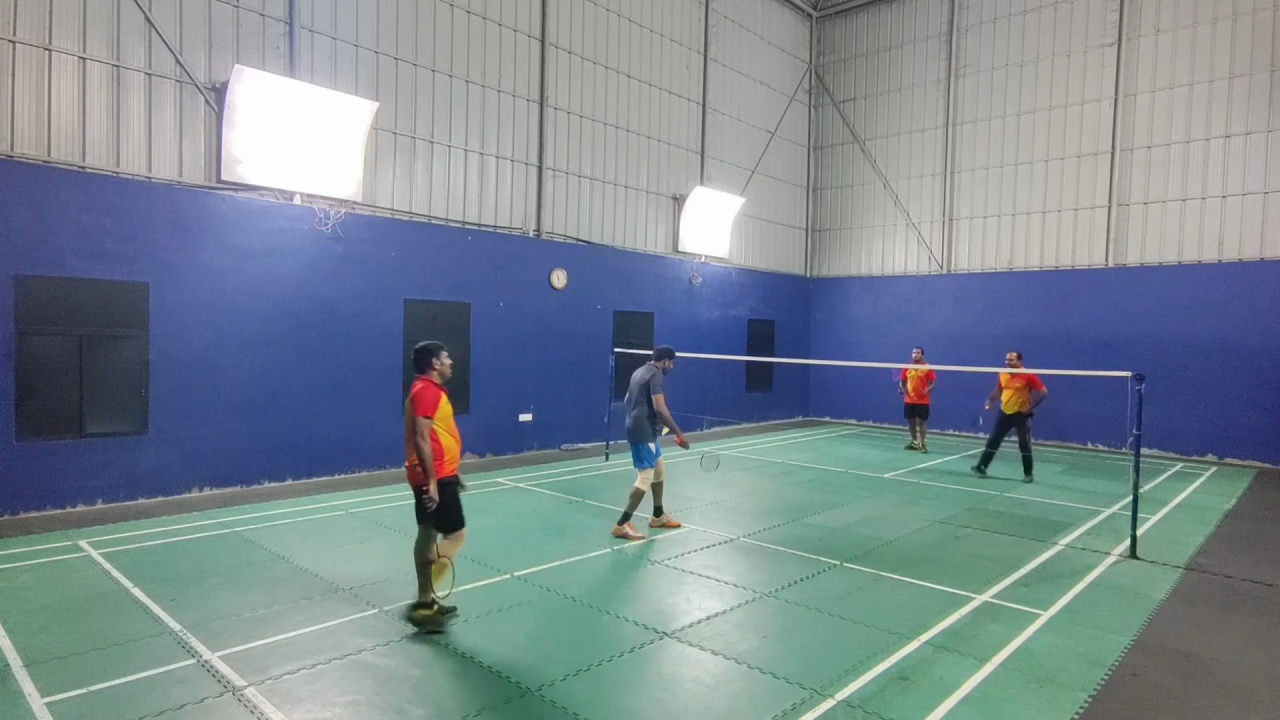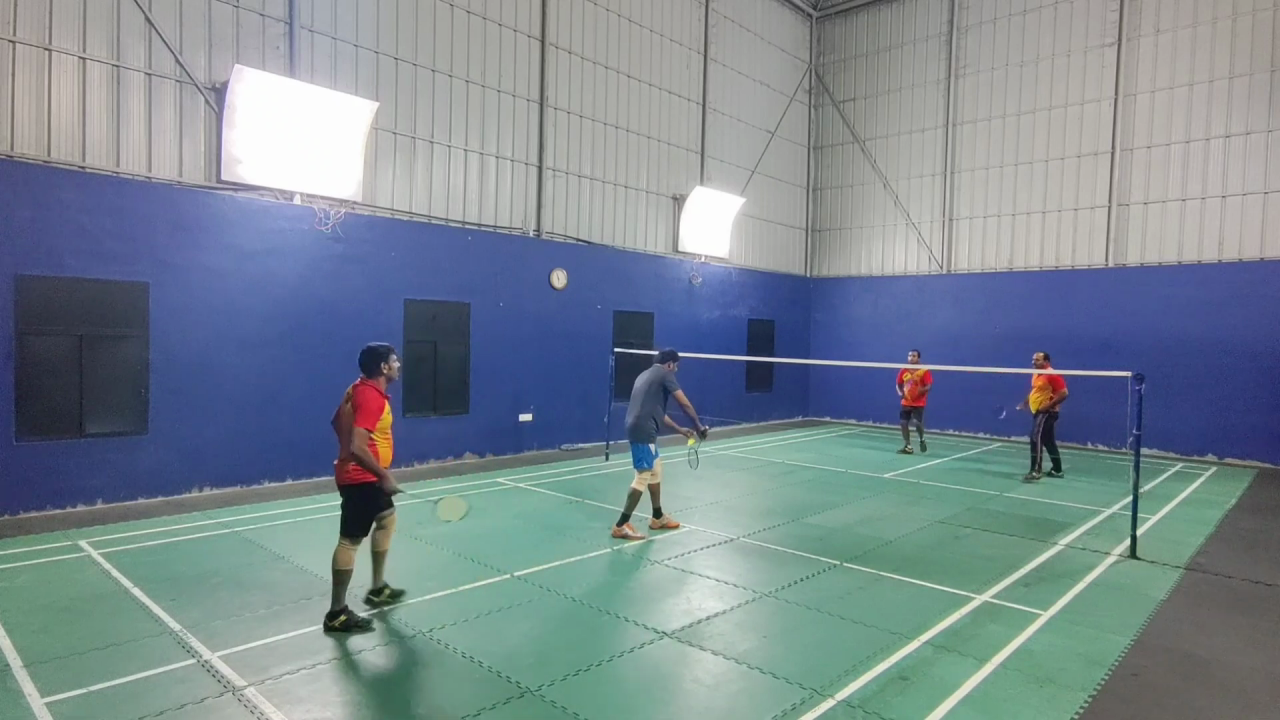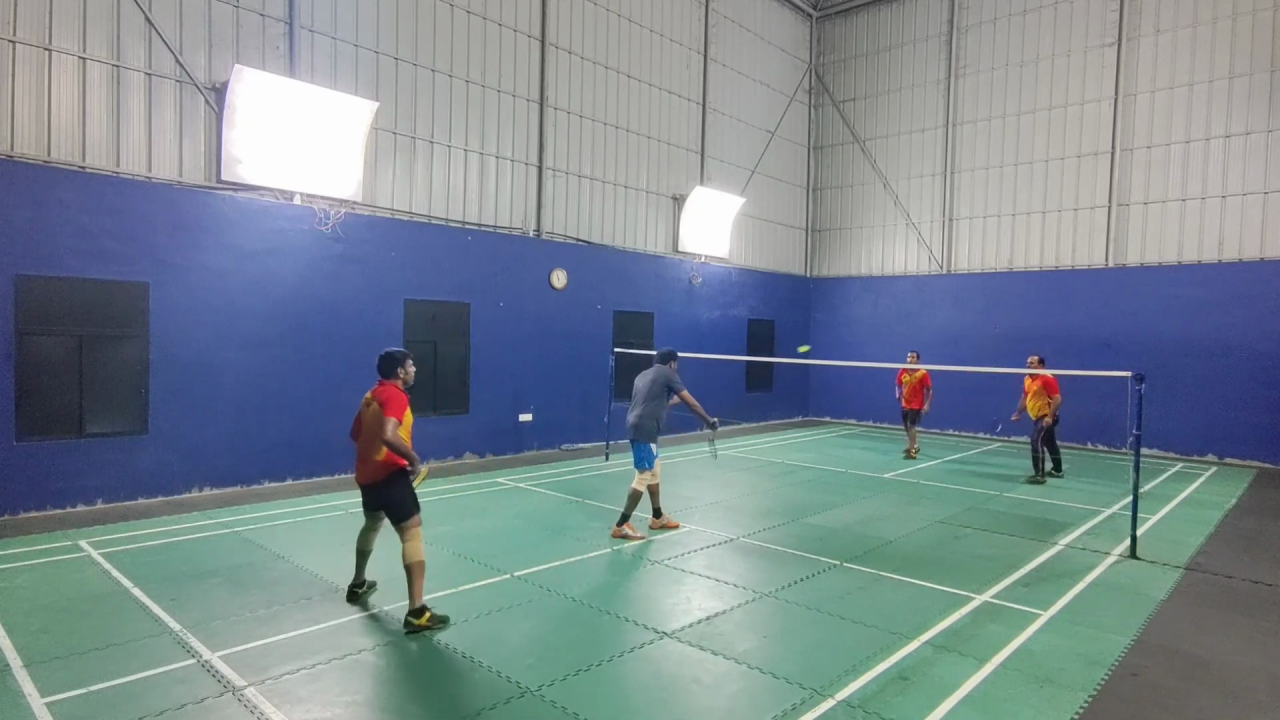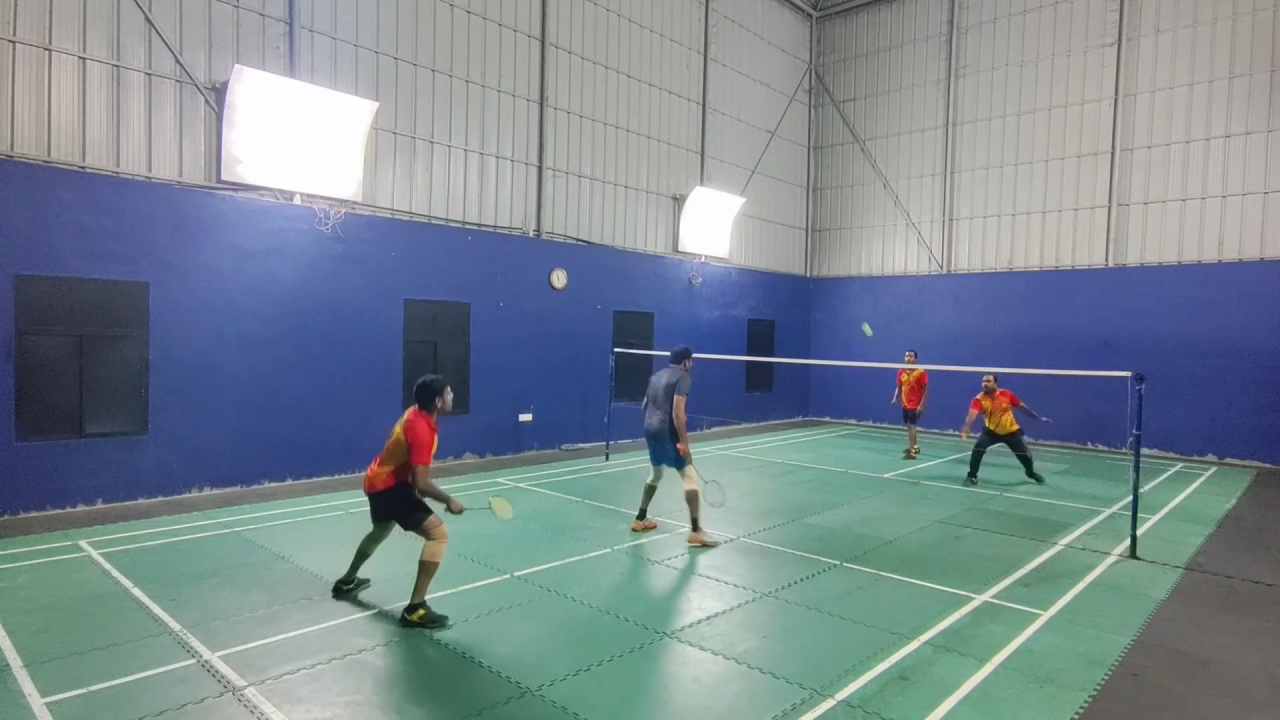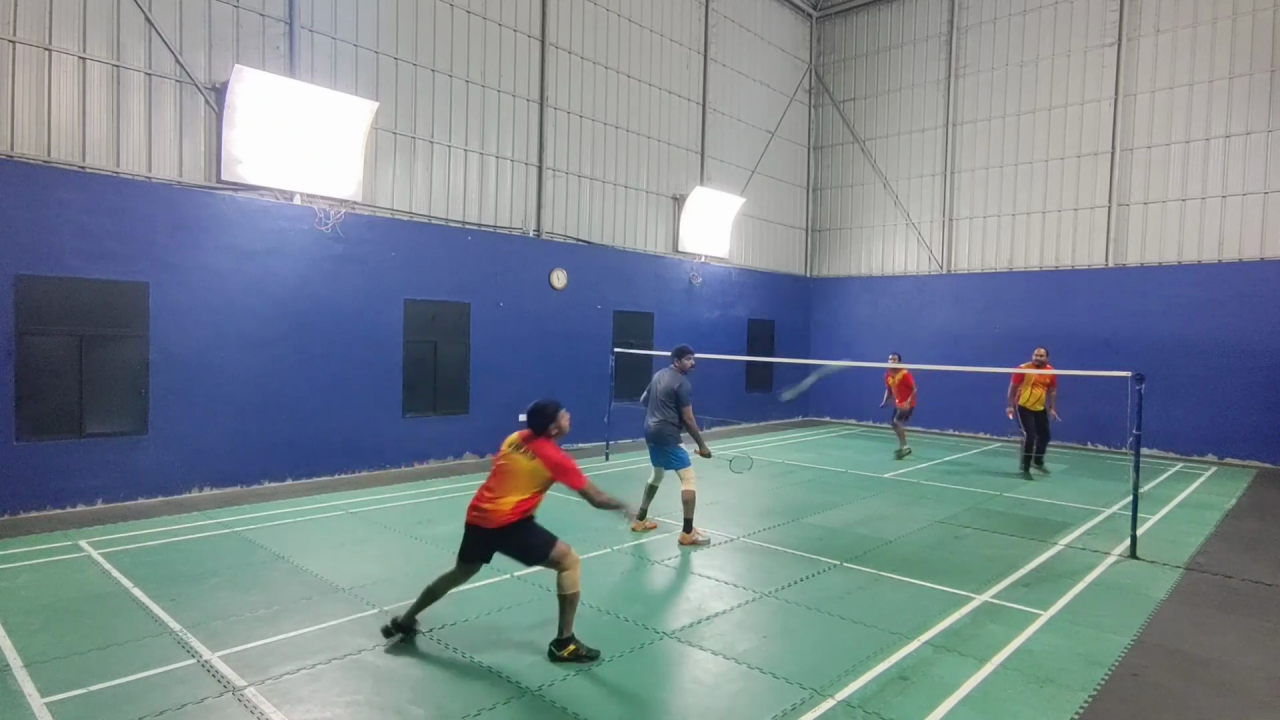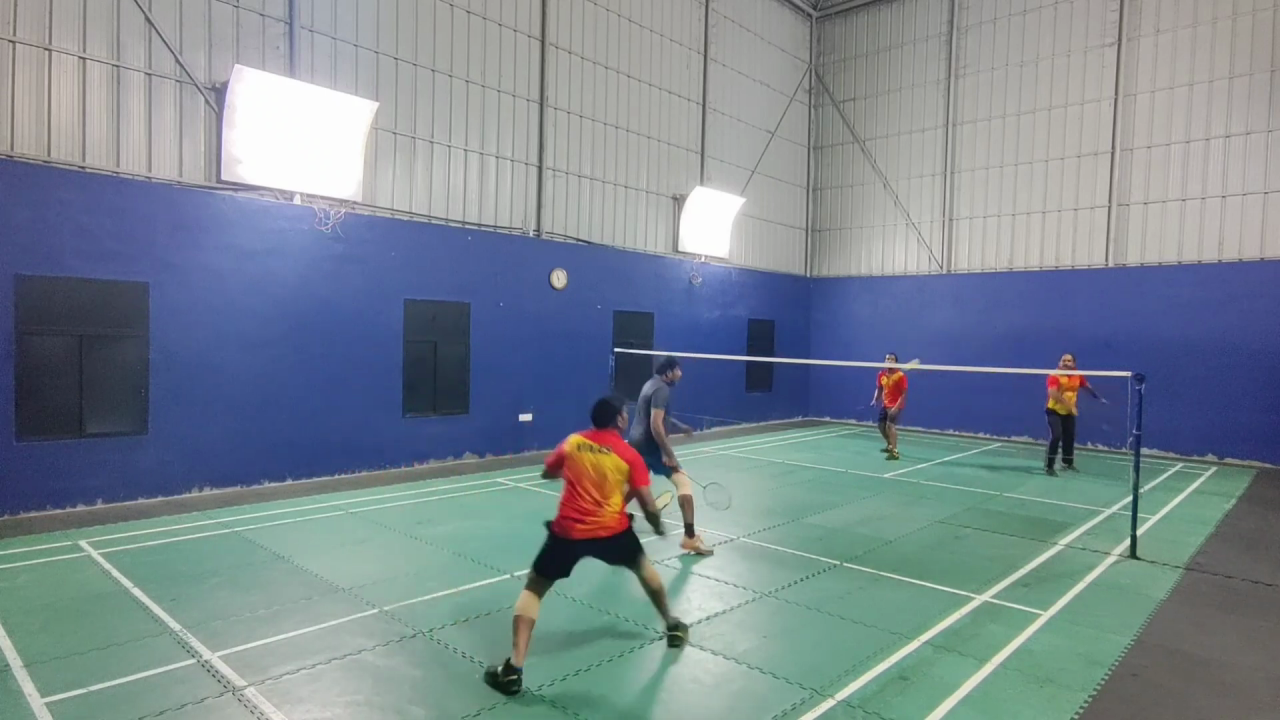
dt=0.7s
person 1, frame 1
left shoulder: (428, 390)
right shoulder: (427, 391)
right elbow: (421, 440)
left wrist: (452, 472)
right wrist: (433, 481)
left hip: (433, 476)
right hip: (436, 478)
left knee: (428, 535)
right knee: (454, 535)
left ankle: (426, 602)
right ankle: (423, 606)
person 1, frame 2
left shoulder: (359, 390)
right shoulder: (372, 399)
left elbow: (337, 422)
right elbow: (357, 448)
right wrist: (385, 477)
left hip: (363, 476)
right hip: (362, 479)
left knee: (387, 518)
right knee: (350, 540)
left ankle: (379, 590)
right ankle: (337, 614)
person 1, frame 3
left shoulder: (372, 396)
right shoulder: (395, 396)
left elbow: (355, 434)
right elbow: (388, 436)
right wrist: (413, 458)
left hip: (367, 473)
right hip: (389, 473)
left knee: (372, 524)
right knee: (412, 534)
left ankle: (358, 584)
right ankle: (417, 612)
person 1, frame 4
left shoulder: (416, 414)
right shoulder: (422, 431)
right elbow: (421, 485)
left wrist: (434, 486)
right wrist: (448, 500)
left hip: (378, 482)
right hip: (389, 488)
left knee: (380, 531)
right knee: (438, 533)
left ankle: (347, 581)
right ankle: (416, 608)
person 1, frame 5
left shoulder: (515, 439)
right shoulder: (555, 458)
right elbow: (594, 498)
right wrist: (621, 506)
left hip: (477, 516)
right hip: (508, 523)
left knee: (461, 573)
right knee: (569, 562)
left ankle: (404, 621)
right ankle: (564, 643)
person 1, frame 6
left shoulder: (573, 443)
right shoulder: (629, 455)
left elbow: (547, 473)
right elbow: (649, 508)
right wrist: (657, 527)
left hip: (568, 532)
right hip: (612, 531)
left knee: (533, 591)
right knee: (641, 565)
left ankle: (513, 668)
right ankle: (673, 627)
person 2, frame 1
left shoulder: (641, 372)
right shoulder: (655, 375)
left elbow: (628, 400)
right elbow: (660, 408)
right wrist: (678, 434)
left hip: (643, 429)
right hip: (644, 431)
left knee: (659, 469)
right knee: (645, 477)
left ankle: (658, 516)
right ankle: (622, 524)
person 2, frame 2
left shoulder: (647, 375)
right shoulder: (664, 374)
right elbow: (685, 403)
left wrist: (679, 429)
right wrist: (698, 426)
left hip: (640, 429)
right hip: (643, 431)
left knee: (655, 470)
right knee: (642, 476)
left ankle: (658, 517)
right ankle: (621, 525)
person 2, frame 3
left shoulder: (644, 375)
right shoulder: (668, 374)
right elbow: (690, 402)
left wrist: (671, 401)
right wrist: (709, 420)
left hip: (637, 427)
right hip: (644, 430)
left knee: (654, 470)
right knee: (643, 476)
left ankle: (657, 517)
right ankle: (621, 525)
person 2, frame 4
left shoulder: (656, 376)
right shoulder: (682, 377)
left elbow: (645, 406)
right elbow: (678, 411)
right wrist: (683, 442)
left hip: (650, 429)
right hip: (666, 432)
left knee: (655, 474)
right knee: (690, 477)
left ankle: (640, 519)
right ankle: (696, 532)
person 2, frame 5
left shoulder: (659, 375)
right shoulder: (682, 383)
left elbow: (644, 400)
right elbow: (688, 419)
right wrist: (702, 445)
left hip: (651, 432)
right hip: (667, 436)
left knee: (657, 475)
right knee: (688, 478)
left ankle: (640, 519)
right ankle: (688, 532)
person 2, frame 6
left shoulder: (651, 385)
right shoulder: (660, 389)
right elbow: (656, 425)
left wrist: (678, 426)
right wrist: (670, 455)
left hip: (636, 443)
right hip: (650, 446)
right knee: (683, 482)
right ankle: (691, 539)
